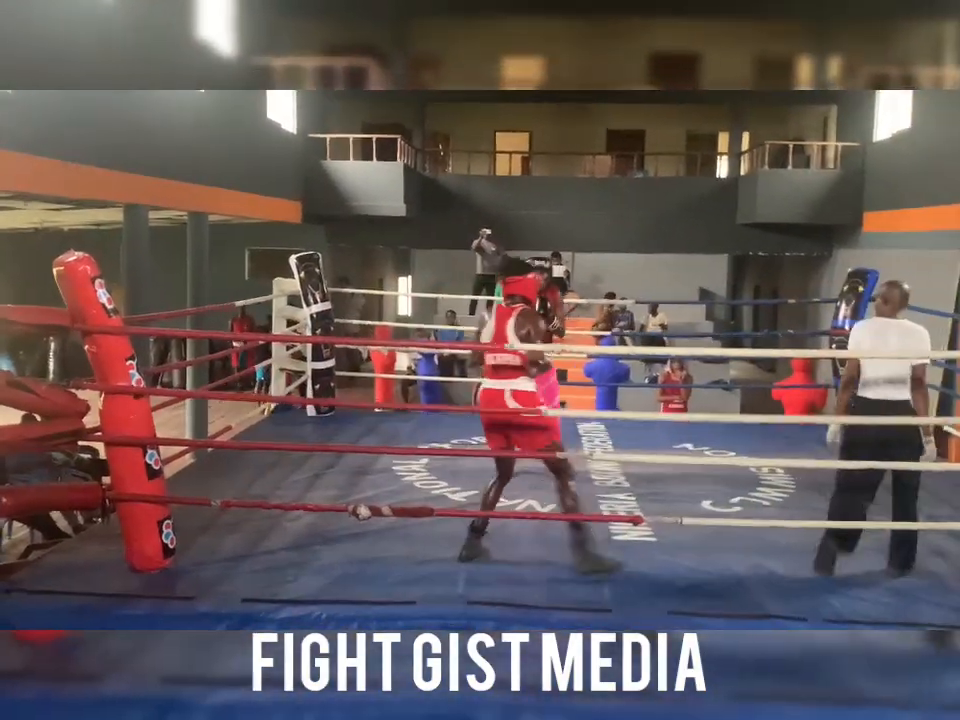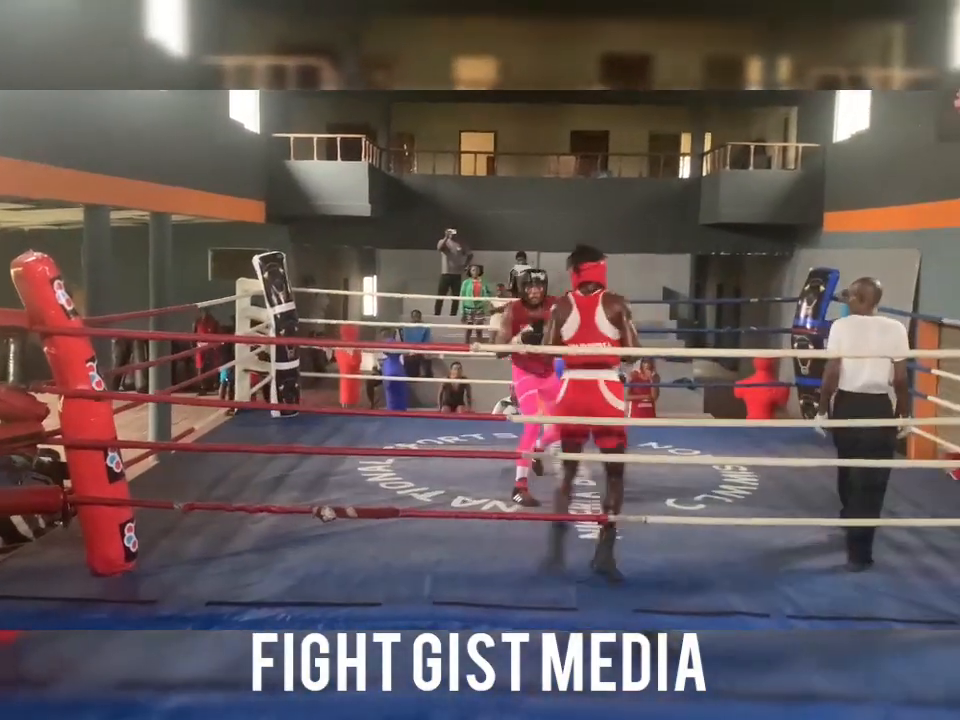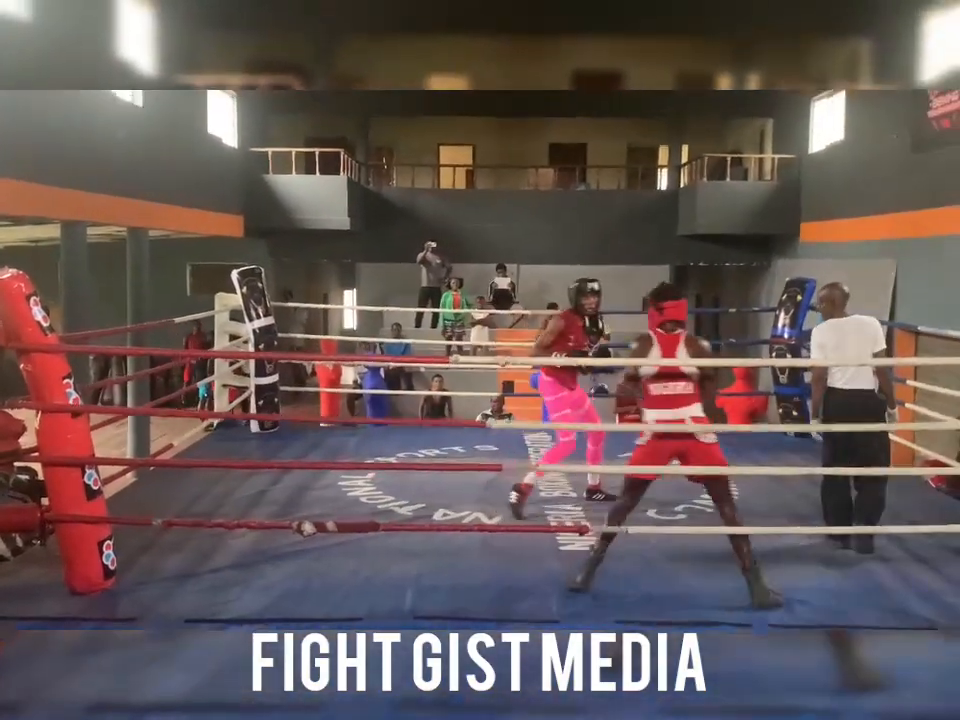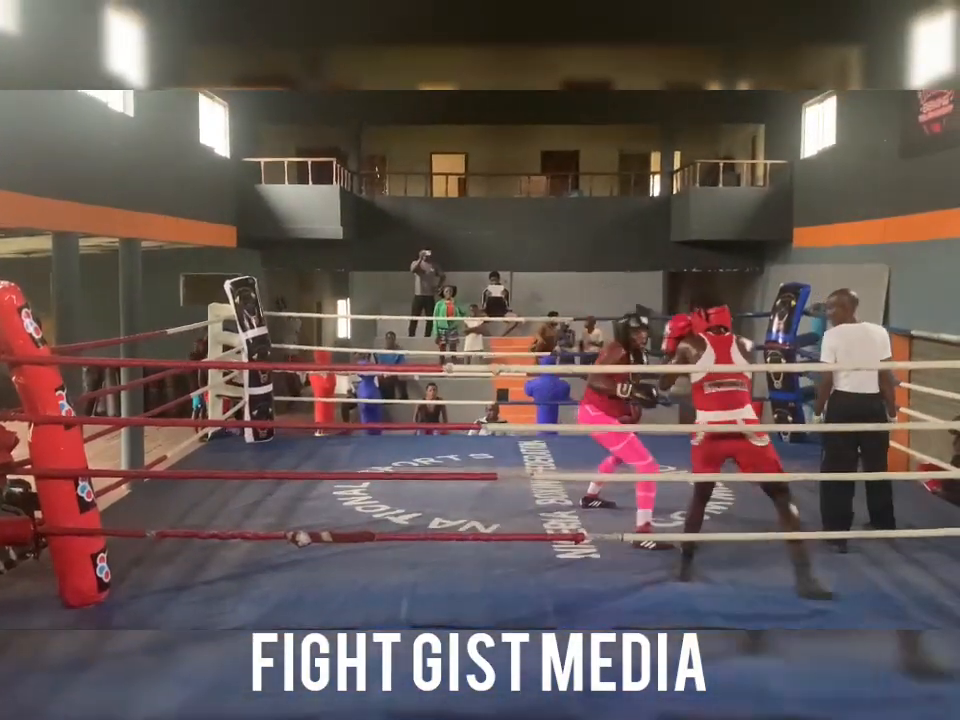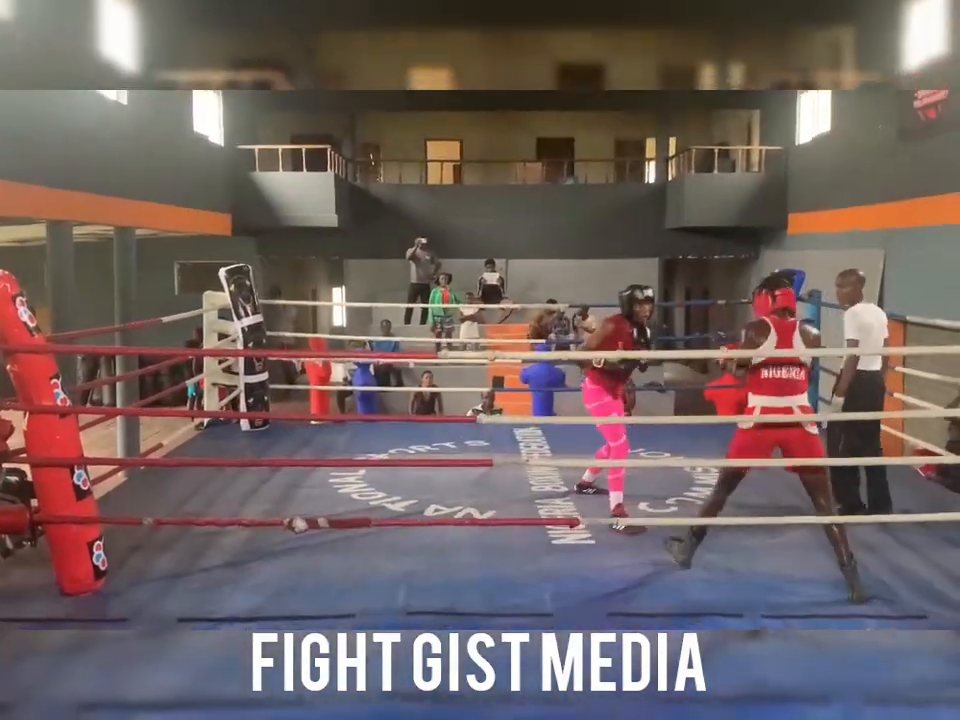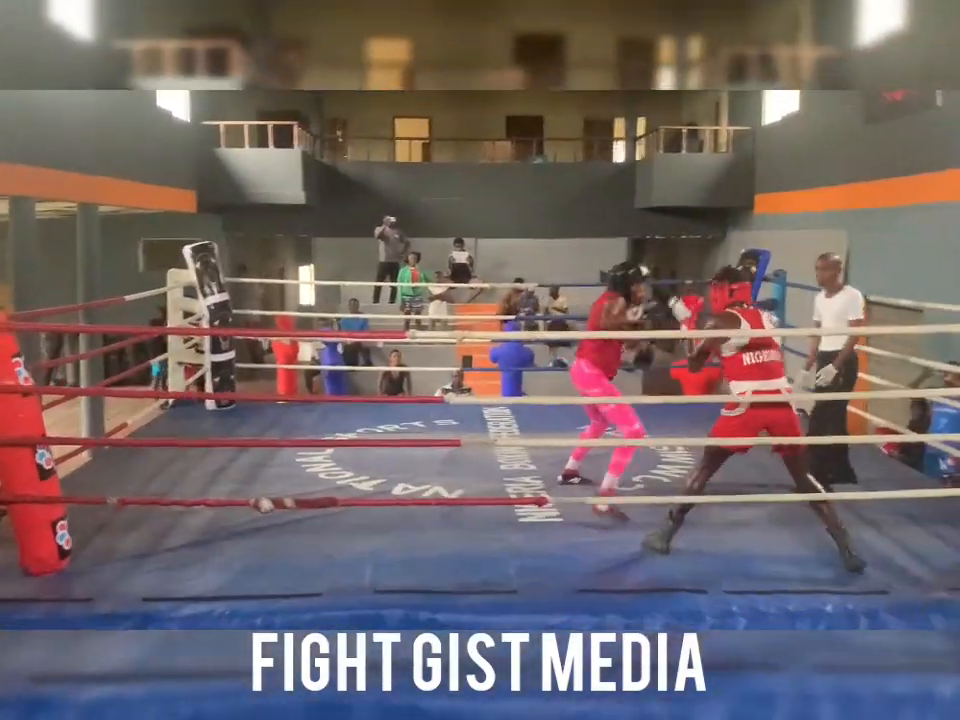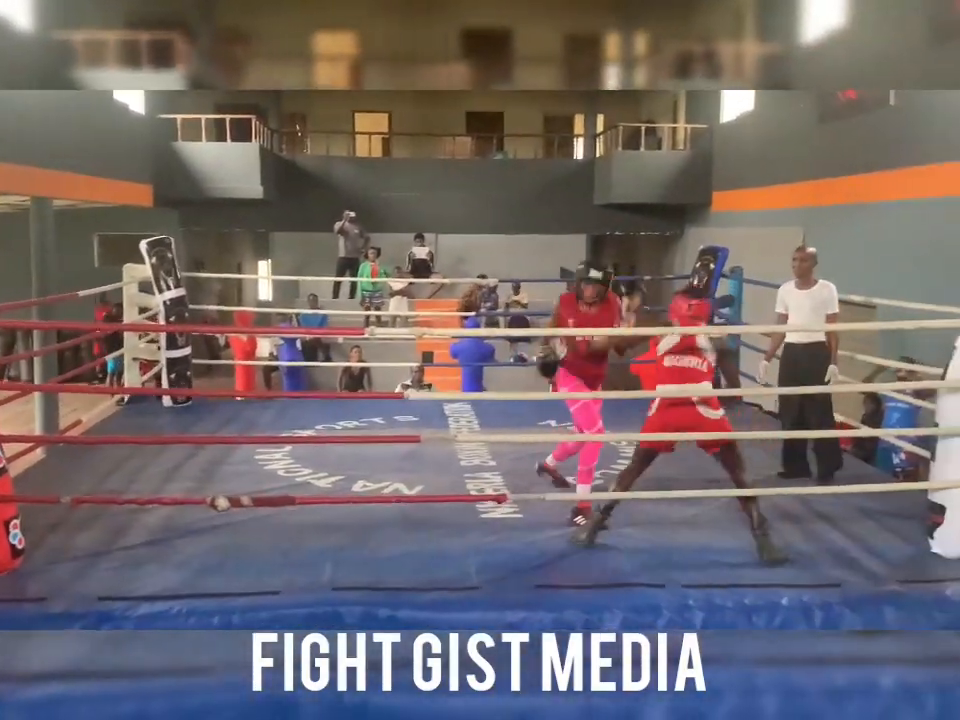
dt=0.4s
person 1, frame 1
left shoulder: (491, 314)
right shoulder: (530, 318)
left elbow: (481, 357)
right elbow: (537, 366)
right wrist: (550, 364)
left hip: (489, 398)
right hip: (521, 401)
left knee: (504, 474)
right knee: (564, 475)
left ankle: (471, 543)
right ankle: (585, 553)
person 1, frame 2
left shoulder: (562, 306)
right shoulder: (615, 304)
left elbow: (548, 350)
right elbow: (634, 350)
left hip: (571, 393)
right hip: (607, 393)
left knee: (569, 471)
right knee: (615, 475)
left ankle: (556, 547)
right ankle: (604, 554)
person 1, frame 3
left shoulder: (644, 344)
right shoulder: (699, 346)
right elbow: (710, 393)
left hip: (656, 431)
right hip: (694, 430)
left knee: (625, 504)
right knee: (727, 508)
left ankle: (589, 570)
right ankle: (756, 585)
person 1, frame 4
left shoulder: (691, 345)
right shoulder: (745, 346)
left elbow: (663, 383)
left wrist: (671, 348)
left hip: (710, 432)
right hip: (747, 431)
left knee: (698, 501)
right knee: (784, 502)
left ankle: (685, 567)
right ankle: (805, 577)
person 1, frame 5
left shoulder: (756, 329)
right shoulder: (810, 334)
left elbow: (742, 369)
left hip: (759, 419)
right hip: (799, 421)
left knee: (725, 486)
right knee: (822, 500)
left ankle: (686, 548)
right ankle: (852, 578)
person 1, frame 6
left shoulder: (724, 320)
right shoulder: (767, 319)
left elbow: (694, 362)
left hip: (748, 406)
right hip: (783, 404)
left knee: (705, 470)
right knee: (803, 479)
left ankle: (666, 534)
right ankle: (846, 548)
person 1, frame 7
left shoulder: (669, 330)
right shoulder: (712, 339)
right elbow: (732, 375)
left hip: (665, 410)
right hip: (703, 409)
left knee: (634, 469)
right knee: (737, 475)
left ankle: (592, 527)
right ankle: (764, 543)
person 2, frame 1
left shoulder: (862, 329)
right shoulder: (918, 334)
left elbow: (849, 378)
right elbow: (918, 384)
left wrist: (836, 420)
right wrist: (928, 433)
left hip: (865, 413)
right hip: (901, 416)
left knee: (851, 485)
right knee: (905, 490)
left ankle: (831, 549)
right ankle: (900, 561)
person 2, frame 2
left shoulder: (841, 326)
right shoulder: (895, 329)
left elbow: (831, 374)
right elbow: (900, 379)
left wrist: (822, 409)
right wrist: (904, 415)
left hip: (846, 405)
right hip: (877, 407)
left knee: (848, 472)
right knee: (870, 480)
left ankle: (851, 524)
right ankle: (858, 552)
person 2, frame 3
left shoulder: (821, 331)
right shoulder: (871, 324)
left elbow: (818, 377)
right elbow: (882, 370)
left wrist: (815, 414)
right wrist: (891, 405)
left hip: (836, 402)
right hip: (868, 401)
left knee: (835, 469)
right knee: (873, 470)
left ankle: (839, 531)
right ankle: (864, 532)
person 2, frame 4
left shoulder: (833, 334)
right shoulder: (879, 332)
left elbow: (826, 379)
right elbow: (887, 377)
left wrist: (817, 411)
right wrist: (892, 412)
left hip: (843, 405)
right hip: (873, 405)
left knee: (837, 473)
right knee: (877, 469)
left ankle: (838, 534)
right ankle: (884, 526)
person 2, frame 5
left shoulder: (853, 313)
right shoulder: (878, 312)
left elbow: (853, 357)
right elbow: (885, 354)
left wrist: (839, 393)
left hip: (857, 383)
right hip: (874, 380)
left knee: (842, 445)
right knee: (870, 445)
left ankle: (851, 505)
right ankle: (878, 503)
person 2, frame 6
left shoulder: (852, 296)
right shoulder: (820, 298)
left elbow: (853, 336)
left wrist: (834, 366)
right wrist: (806, 368)
left hip: (841, 363)
right hip: (825, 360)
left knee: (821, 422)
right knee: (830, 421)
left ankle: (818, 478)
right ankle: (841, 471)
person 2, frame 7
left shoulder: (827, 289)
right shoulder: (785, 290)
left elbow: (832, 329)
left wrist: (833, 362)
right wrist: (767, 358)
left hip: (816, 353)
right hip: (791, 353)
left knee: (820, 415)
right knee: (790, 413)
left ankle: (827, 469)
right ankle: (795, 465)
person 3, frame 1
left shoulder: (554, 297)
right shoulder: (516, 297)
left elbow: (560, 331)
right elbow: (503, 323)
left wrist: (549, 325)
left hip: (543, 357)
right hip: (522, 358)
left knee: (553, 408)
right knee: (524, 408)
left ankle: (553, 457)
person 3, frame 2
left shoulder: (553, 306)
right shoulder: (512, 311)
right elbow: (500, 349)
right wrist: (522, 337)
left hip: (548, 371)
right hip: (524, 373)
right knee: (533, 425)
left ankle: (535, 452)
right ankle: (520, 486)
person 3, frame 3
left shoulder: (589, 322)
right shoulder: (562, 321)
right elbow: (535, 351)
right wrist: (564, 358)
left hip: (571, 384)
right hip: (553, 383)
left knee: (597, 431)
right knee: (567, 442)
left ankle: (593, 488)
right ankle: (522, 489)
person 3, frame 4
left shoulder: (629, 354)
right shoulder: (617, 351)
right elbow: (594, 382)
right wrist: (628, 390)
left hip: (598, 413)
right hip: (596, 416)
left knee: (621, 454)
right knee: (647, 465)
left ankle: (590, 496)
right ankle: (644, 533)
person 3, frame 5
left shoulder: (640, 328)
right shoulder: (612, 324)
left elbow: (638, 364)
right elbow: (582, 352)
left wrist: (641, 350)
right wrist: (605, 362)
left hip: (613, 391)
right hip: (596, 389)
left knee: (612, 444)
right knee: (620, 446)
left ankle: (585, 482)
right ankle: (617, 514)
person 3, frame 6
left shoulder: (614, 301)
right shoulder: (615, 300)
left elbow: (618, 331)
right elbow: (611, 325)
right wrist: (635, 313)
left hip: (590, 371)
right hip: (592, 374)
left knee: (599, 425)
right knee: (634, 430)
left ankle: (570, 471)
right ankle: (605, 495)
person 3, frame 7
left shoulder: (614, 304)
right shoulder: (566, 301)
right elbow: (553, 330)
right wrist: (549, 351)
left hip: (596, 377)
right hip: (570, 374)
left knee: (584, 434)
right knee: (595, 432)
left ankle: (548, 465)
right ankle: (581, 508)
